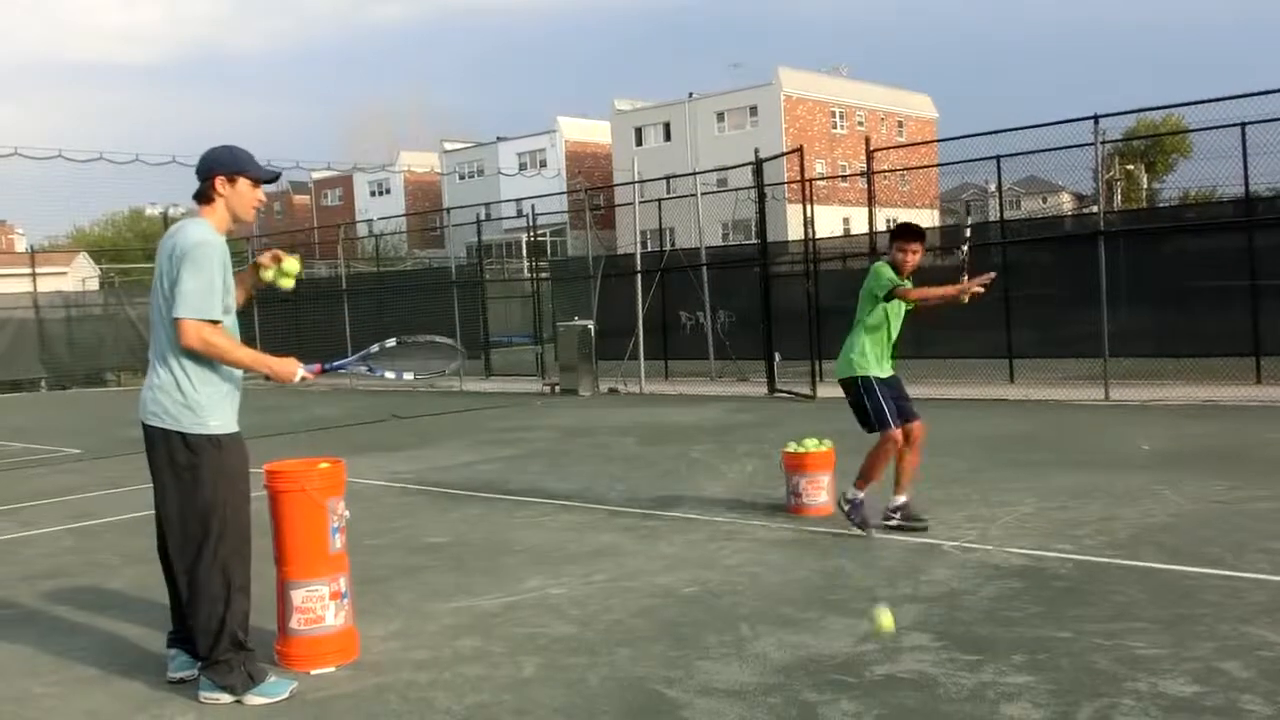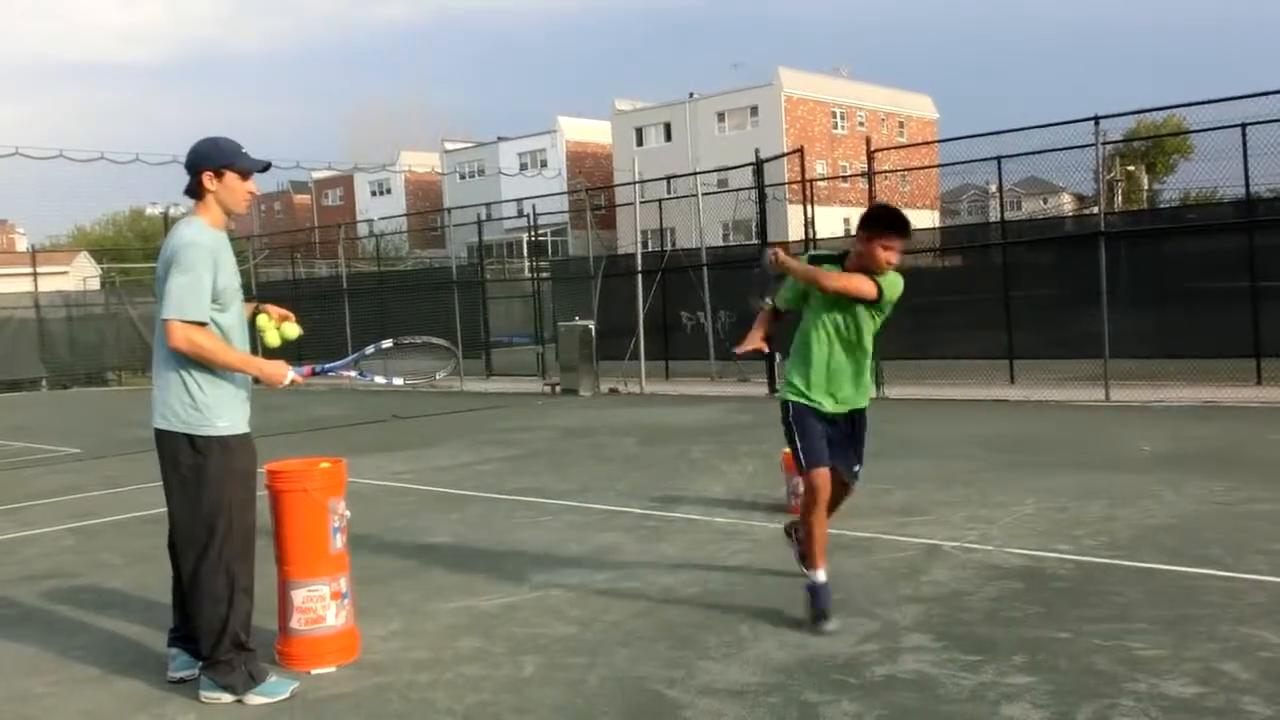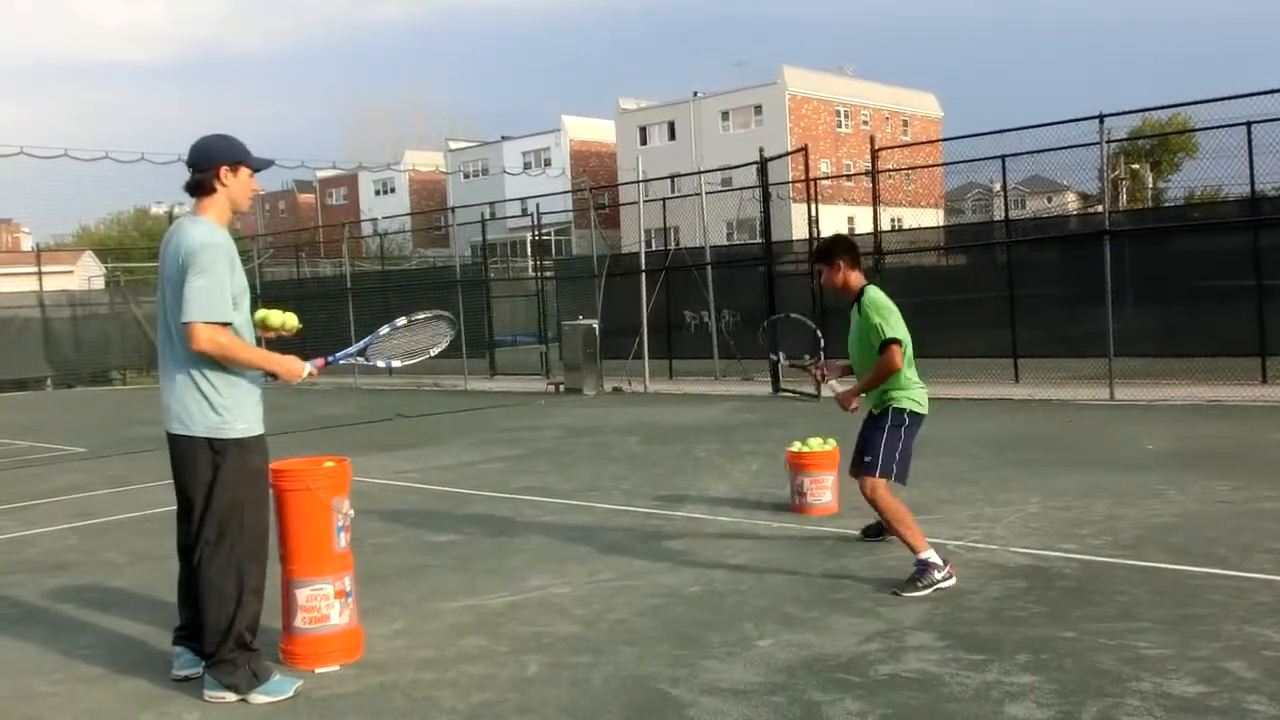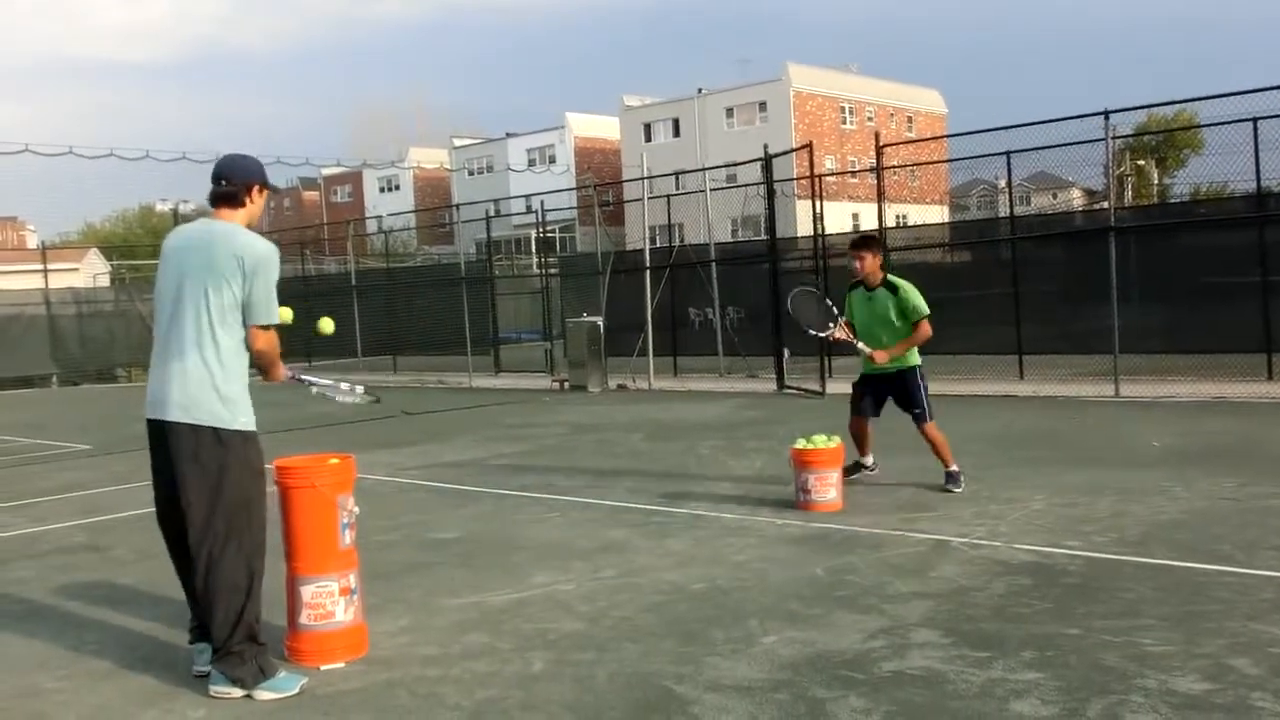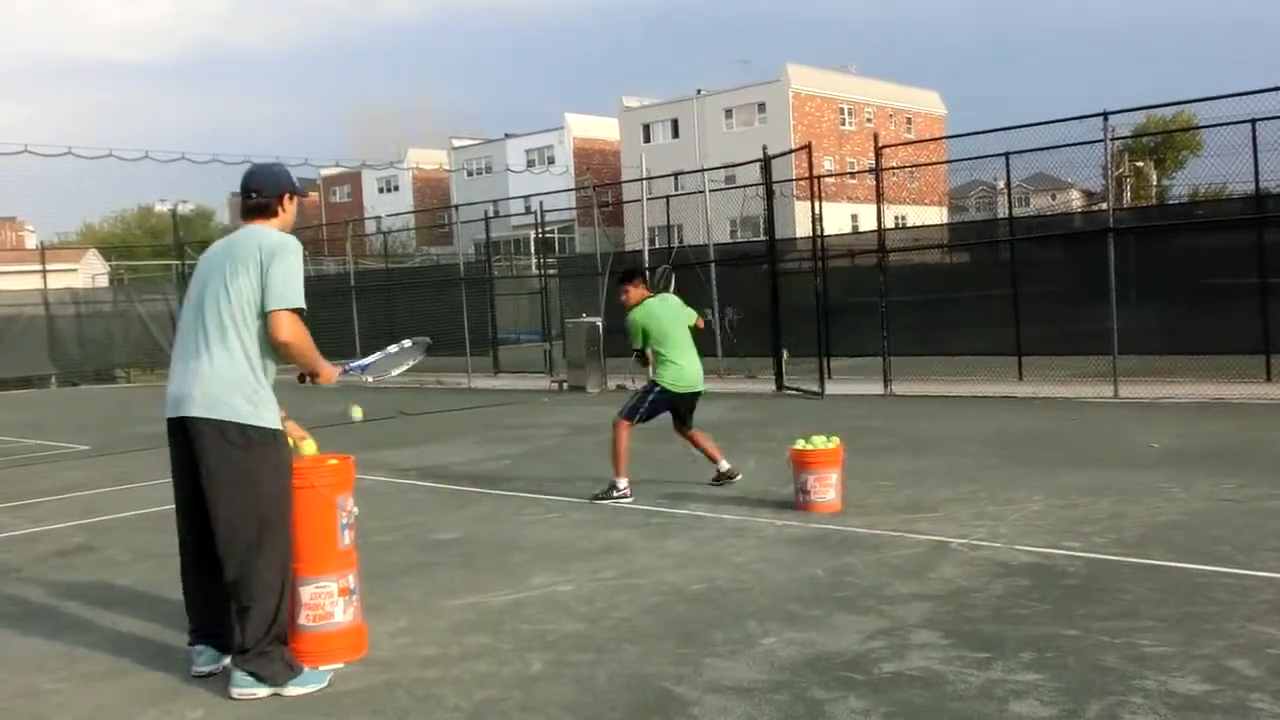
dt=1s
person 1, frame 1
left shoulder: (186, 235)
right shoulder: (202, 242)
right elbow: (195, 333)
left wrist: (255, 272)
right wrist: (271, 365)
left hip: (171, 416)
right hip: (200, 422)
left knee: (186, 537)
right knee: (221, 543)
left ankle: (187, 647)
right ankle: (225, 669)
person 1, frame 2
left shoulder: (205, 239)
right shoulder: (195, 243)
right elbow: (181, 334)
left wrist: (254, 308)
right wrist: (259, 368)
left hip: (195, 420)
right hip: (208, 424)
left knee: (197, 540)
right knee: (225, 545)
left ankle: (188, 647)
right ankle: (226, 669)
person 1, frame 3
left shoulder: (184, 233)
right shoulder: (209, 243)
right elbow: (204, 337)
left wrist: (253, 323)
right wrist: (274, 362)
left hip: (194, 419)
right hip: (222, 424)
left knee: (204, 539)
right knee: (235, 544)
left ankle: (193, 646)
right ankle: (231, 669)
person 1, frame 4
left shoulder: (176, 240)
right shoulder: (256, 249)
right elbow: (260, 340)
right wrist: (274, 368)
left hip: (165, 407)
right hip: (216, 413)
left knee: (188, 531)
right knee: (233, 537)
left ankle: (207, 641)
right ankle: (236, 664)
person 1, frame 5
left shoulder: (216, 251)
right shoulder: (279, 245)
right elbow: (283, 330)
left wrist: (279, 416)
right wrist: (321, 368)
left hip: (183, 405)
right hip: (236, 412)
left knee: (202, 531)
right knee: (260, 537)
left ankle: (209, 643)
right ankle: (259, 664)
person 2, frame 1
left shoulder: (904, 281)
right shoulder: (879, 270)
left elbow: (914, 305)
right elbow: (908, 296)
left wrist: (951, 297)
right wrist: (959, 288)
left hip: (882, 368)
right hip: (861, 368)
left knee: (914, 431)
right knee: (892, 437)
left ankle: (898, 506)
right ankle: (854, 496)
person 2, frame 2
left shoulder: (891, 284)
right shoulder: (814, 266)
left elbow: (832, 284)
right elbow: (773, 309)
left wrist: (786, 263)
right wrist: (758, 333)
left hip: (850, 401)
right hip: (802, 396)
left knee: (842, 484)
right knee: (819, 483)
left ankle: (802, 529)
right ankle: (817, 582)
person 2, frame 3
left shoulder: (873, 303)
right shoulder: (861, 303)
left elbow: (894, 362)
left wrist: (855, 391)
right wrist: (836, 371)
left hip: (899, 405)
right hip: (882, 405)
left knee: (874, 486)
right knee: (859, 474)
left ankle: (933, 565)
right ankle: (891, 523)
person 2, frame 4
left shoulder: (901, 290)
right shoulder: (854, 291)
left elbow: (925, 331)
right elbow: (854, 326)
left wrist: (889, 353)
right wrist: (844, 333)
left hip: (905, 367)
right hip: (872, 369)
left knee: (925, 426)
right knee: (857, 422)
left ankle: (952, 470)
right ankle: (866, 462)
person 2, frame 5
left shoulder: (635, 317)
right shoulder: (672, 299)
left elbow: (643, 358)
right elbow: (699, 323)
left hip: (668, 380)
right hip: (694, 378)
left knee: (622, 424)
right knee: (684, 427)
left ankle: (621, 486)
right ankle: (725, 469)
